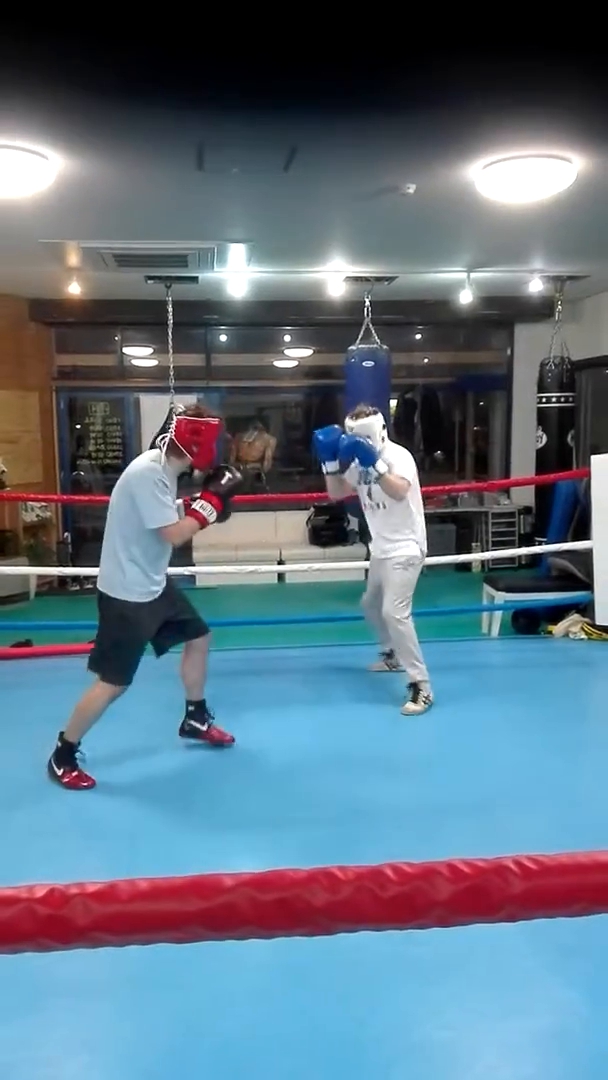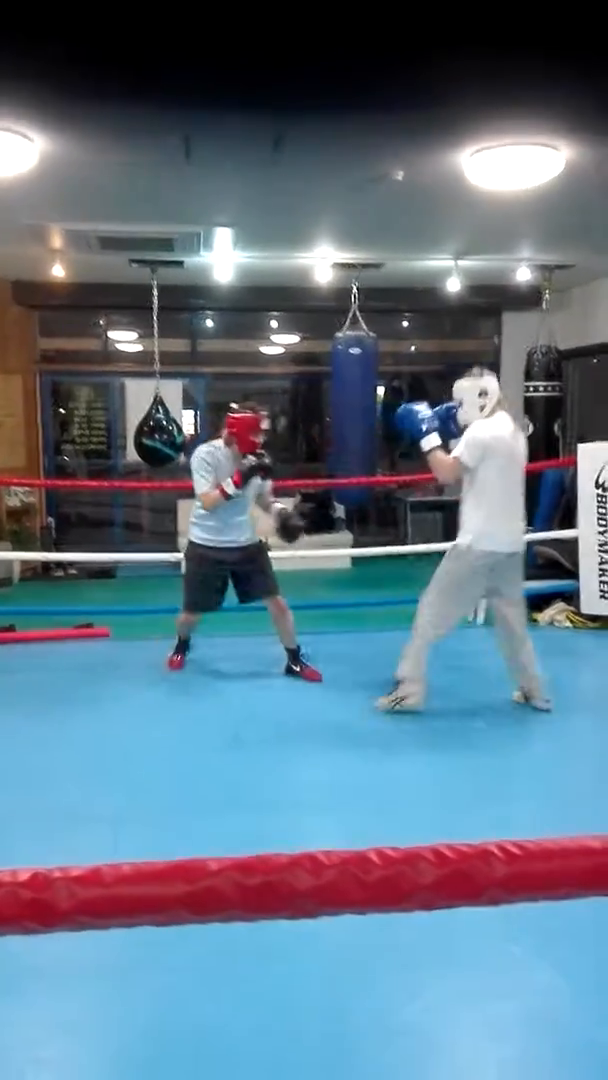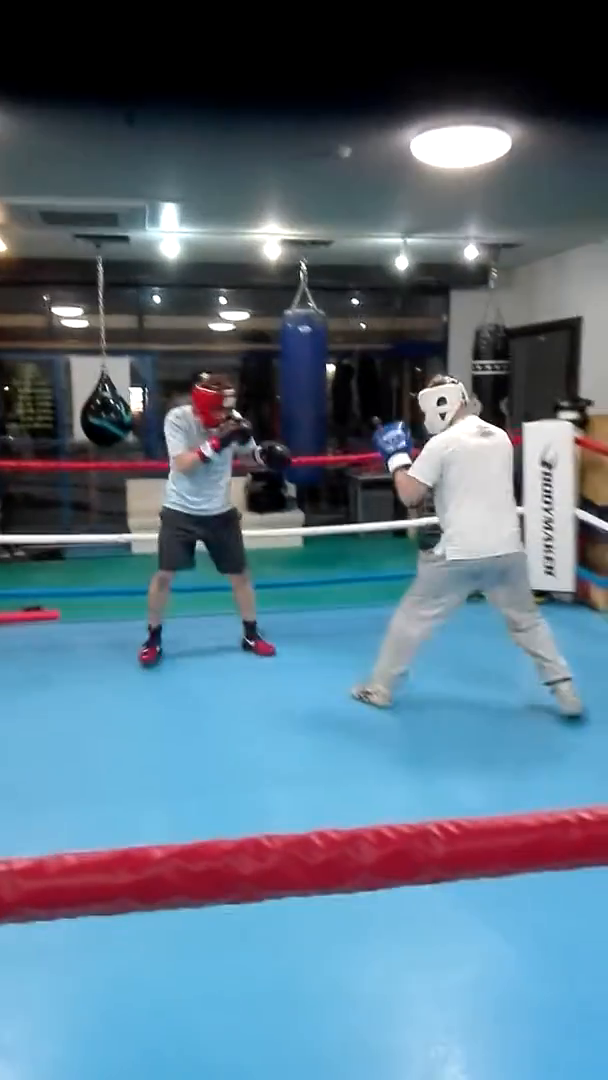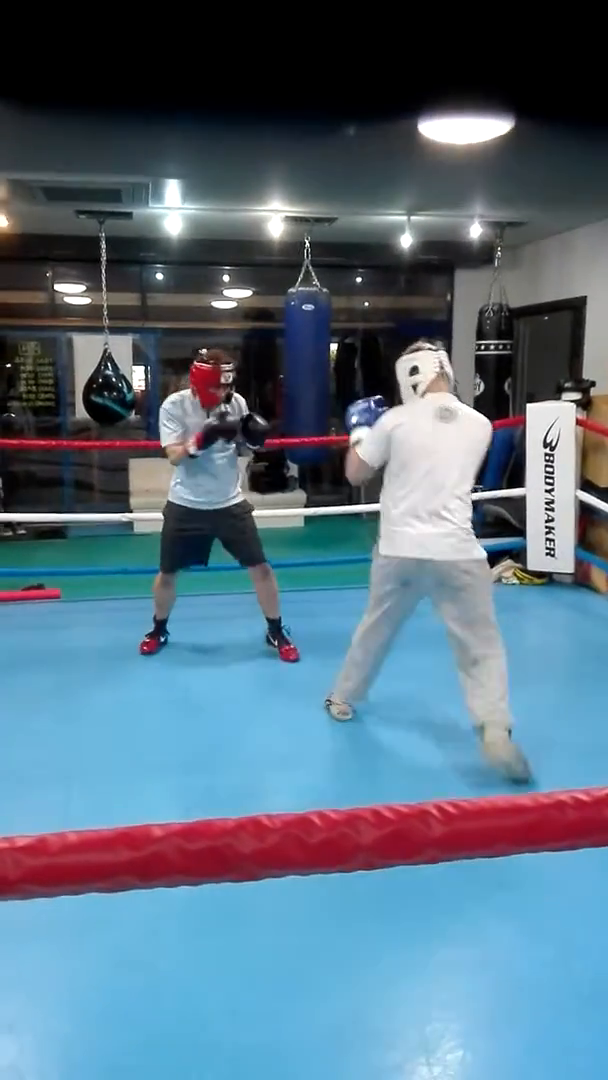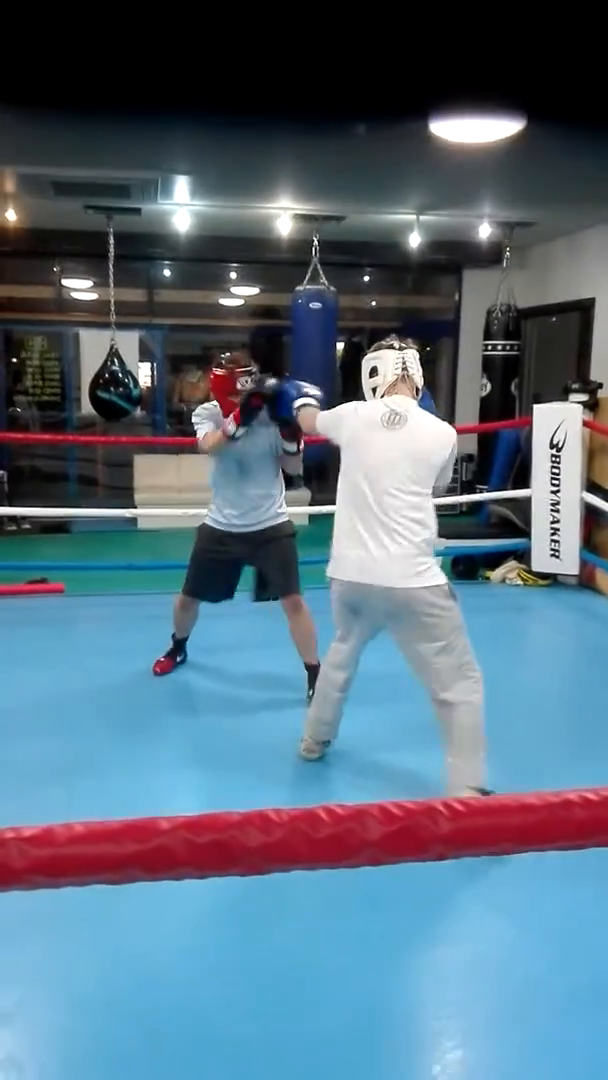
dt=1s
person 1, frame 1
left shoulder: (397, 456)
right shoulder: (360, 459)
left elbow: (400, 492)
right elbow: (336, 493)
left wrist: (374, 465)
right wrist: (330, 460)
left hip: (405, 550)
right hip: (381, 549)
left knee: (395, 613)
right knee: (371, 606)
left ankle: (420, 686)
right ankle: (394, 654)
person 1, frame 2
left shoulder: (481, 432)
right shoulder: (513, 433)
left elbow: (447, 474)
left wrist: (427, 436)
right wrist: (447, 434)
left hip: (480, 543)
right hip: (511, 544)
left knee: (434, 612)
right knee: (511, 618)
left ankle: (409, 688)
right ankle: (532, 690)
person 1, frame 3
left shoulder: (441, 444)
right shoulder: (500, 437)
left elbow: (410, 495)
left wrist: (397, 455)
left hip: (460, 553)
right hip: (506, 551)
left knee: (413, 616)
right knee: (527, 622)
left ankle: (379, 687)
right ankle: (564, 691)
person 1, frame 4
left shoulder: (396, 419)
right shoulder: (480, 424)
left elbow: (355, 472)
left wrist: (360, 427)
left hip: (398, 550)
right hip: (456, 554)
left knee: (375, 630)
right knee: (482, 648)
left ankle: (343, 700)
right ankle: (497, 742)
person 1, frame 5
left shoulder: (352, 415)
right shoulder: (442, 434)
left elbow: (311, 421)
left wrist: (300, 398)
left hip: (350, 577)
right hip: (412, 582)
left knee: (342, 657)
right knee: (458, 683)
left ankle: (315, 739)
right ankle: (465, 789)
person 2, frame 1
left shoulder: (163, 467)
right shoulder: (148, 472)
left elbow: (170, 518)
right elbow: (173, 535)
left wrist: (208, 497)
right wrist: (212, 500)
left hip: (154, 583)
right hip: (127, 592)
left knee: (198, 638)
right knee: (112, 682)
left ankle: (196, 719)
right ankle: (62, 756)
person 2, frame 2
left shoulder: (256, 456)
right shoulder: (206, 455)
left elbow: (263, 496)
right elbow: (208, 501)
left wrist: (281, 512)
right wrist: (239, 477)
left hip: (245, 543)
right hip: (207, 545)
left knee: (276, 600)
right knee: (193, 610)
left ankle: (295, 660)
right ankle: (181, 647)
person 2, frame 3
left shoulder: (233, 420)
right shoulder: (178, 418)
left elbow: (247, 455)
right elbow: (183, 464)
left wrist: (265, 454)
right wrist: (215, 442)
left hip: (220, 511)
right hip: (180, 510)
left knee: (240, 574)
right knee: (164, 575)
left ankle: (250, 635)
right ankle: (153, 639)
person 2, frame 4
left shoulder: (236, 402)
right shoulder: (175, 405)
right elbow: (174, 456)
left wrist: (253, 438)
right wrist: (202, 439)
left hip: (230, 503)
right hip: (186, 505)
left knee: (260, 568)
right knee: (167, 573)
left ankle: (276, 633)
right ankle: (159, 630)
person 2, frame 5
left shoulder: (272, 410)
right shoulder: (205, 413)
left elbow: (294, 468)
right elbow: (212, 446)
left wrist: (291, 433)
right wrist: (241, 413)
left hip: (270, 526)
right hip: (221, 527)
left knee: (292, 601)
right knee: (188, 597)
left ankle: (315, 677)
right ankle: (177, 647)
